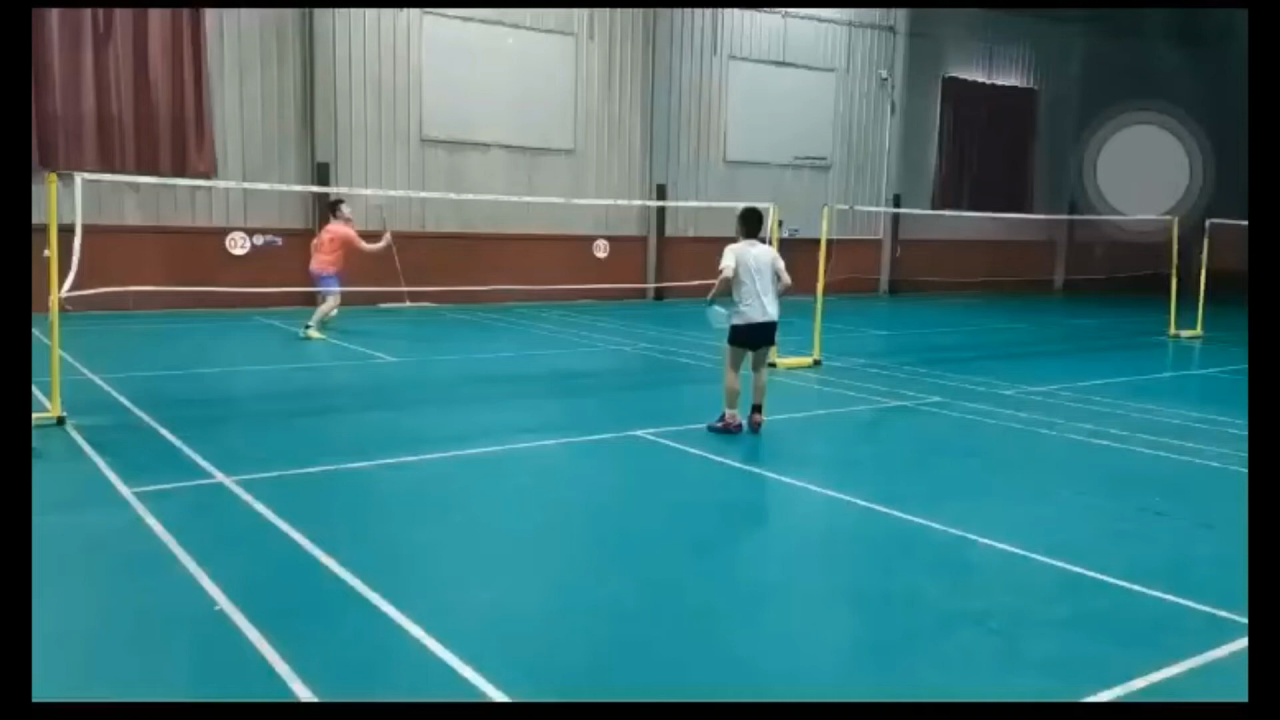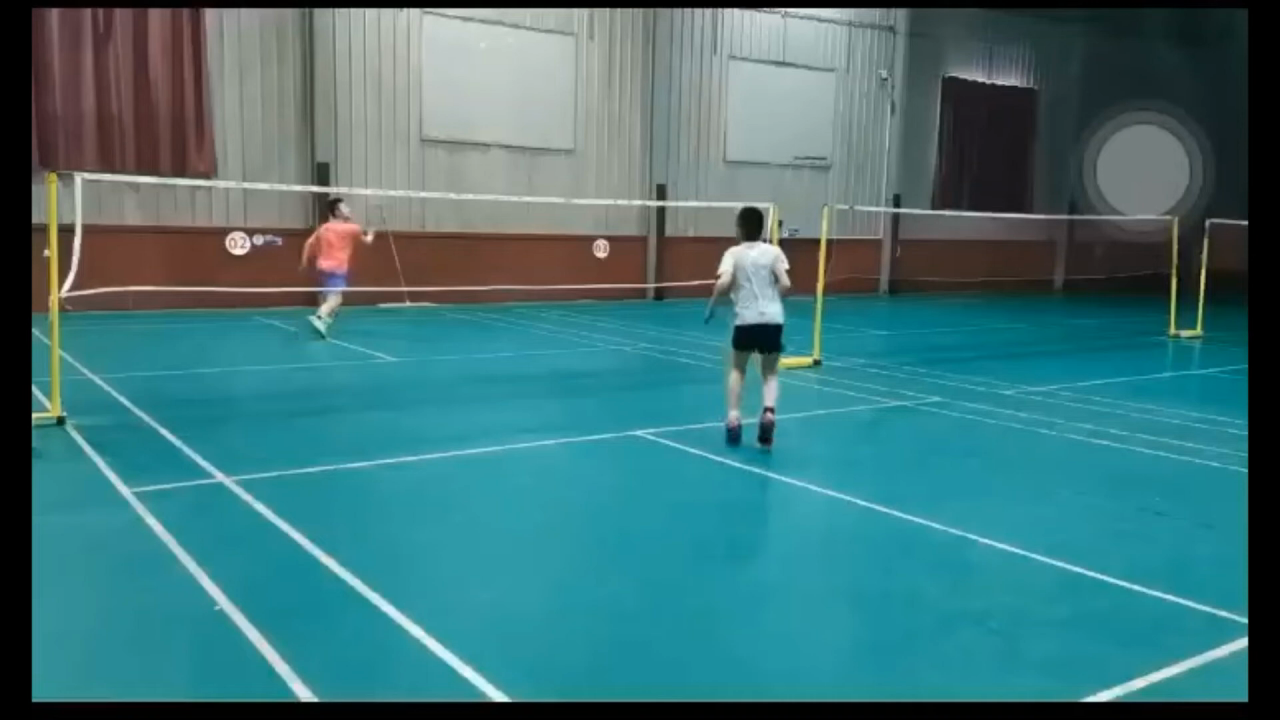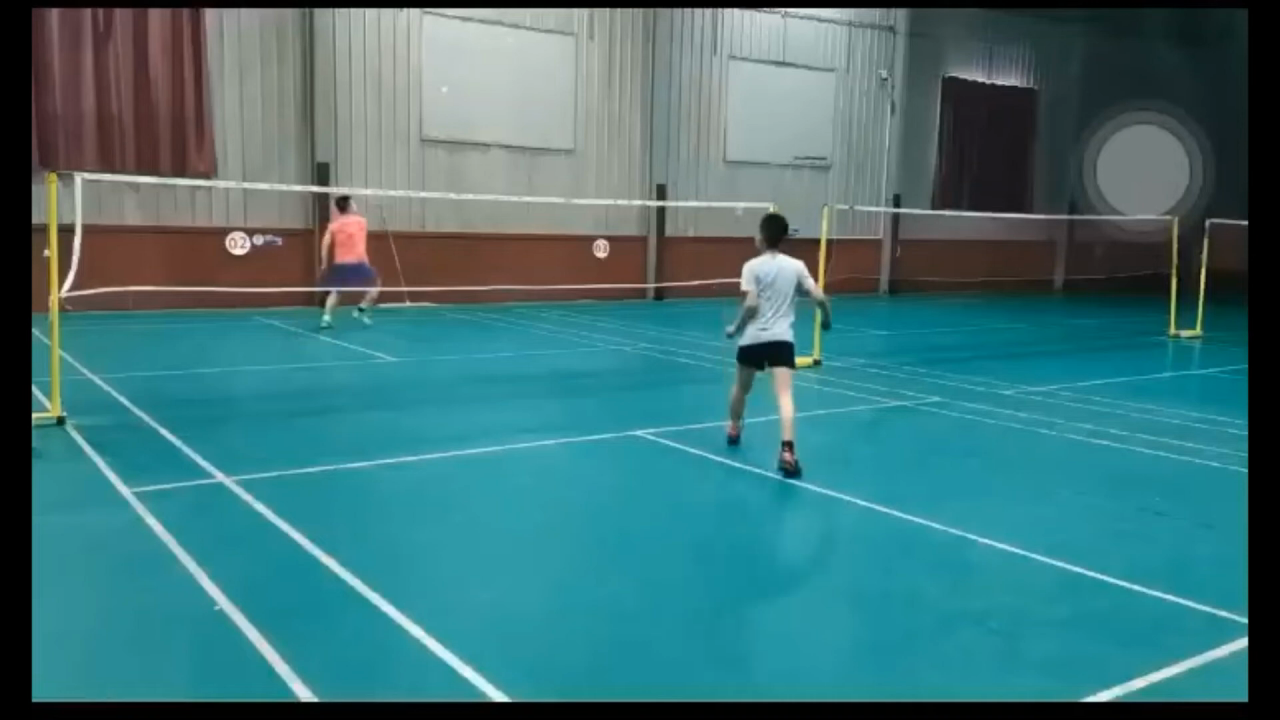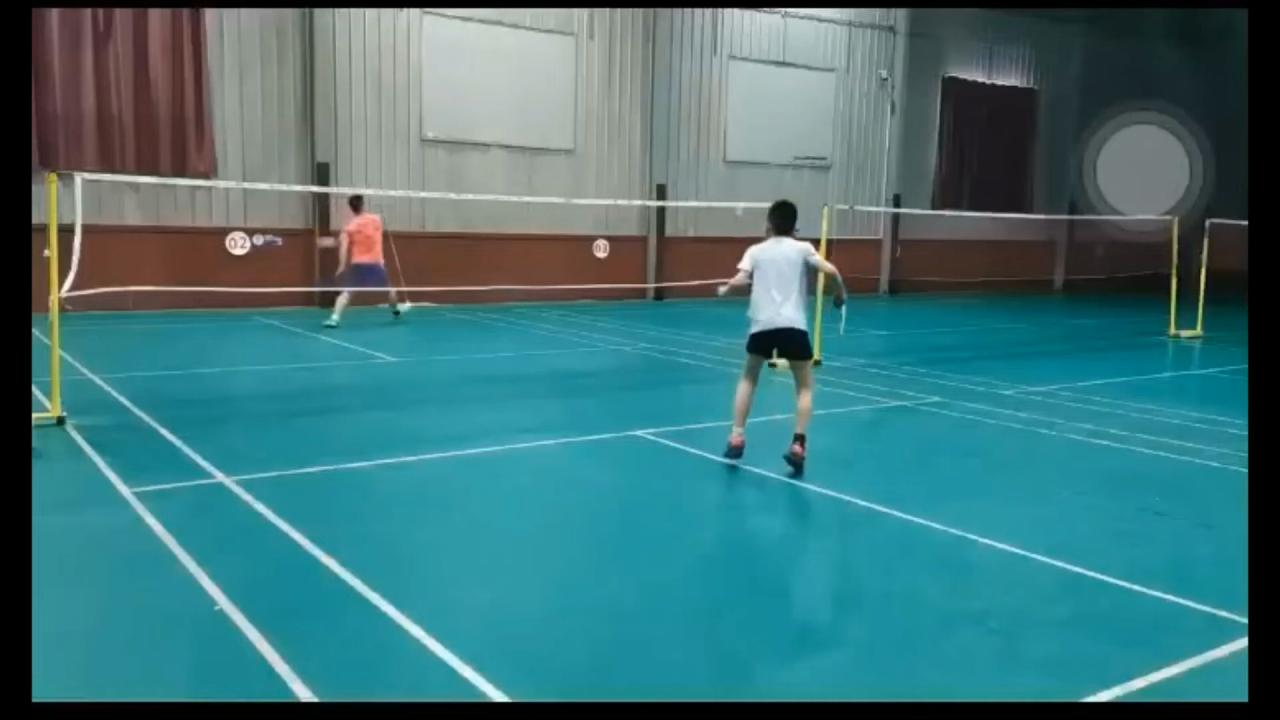
dt=0.2s
person 1, frame 1
left shoulder: (733, 250)
right shoulder: (770, 252)
left elbow: (727, 276)
right elbow: (786, 282)
left wrist: (713, 296)
left hip: (745, 318)
right hip: (769, 318)
left knee: (732, 368)
right knee: (759, 367)
left ankle: (731, 418)
right ankle: (756, 415)
person 1, frame 2
left shoulder: (733, 254)
right shoulder: (774, 252)
left elbow: (723, 284)
right elbow: (785, 284)
left wrist: (710, 308)
left hip: (745, 320)
right hip: (772, 321)
left knee: (737, 370)
right knee: (770, 374)
left ankle: (734, 420)
right ankle: (768, 414)
person 1, frame 3
left shoulder: (752, 266)
right shoulder: (796, 266)
left elbow: (751, 303)
right elbow: (819, 297)
left wrist: (735, 327)
right wrist: (827, 317)
left hip: (751, 338)
right hip: (781, 338)
left knee: (741, 385)
right knee: (784, 396)
left ankle: (734, 428)
right ankle: (787, 451)
person 1, frame 4
left shoulder: (755, 251)
right shoulder: (803, 248)
left elbow: (740, 281)
right elbow: (830, 270)
left wrist: (725, 290)
right wrist: (841, 292)
left hip: (763, 327)
right hip: (794, 327)
left knee: (747, 381)
right knee: (804, 388)
left ankle: (737, 438)
right ankle: (798, 446)
